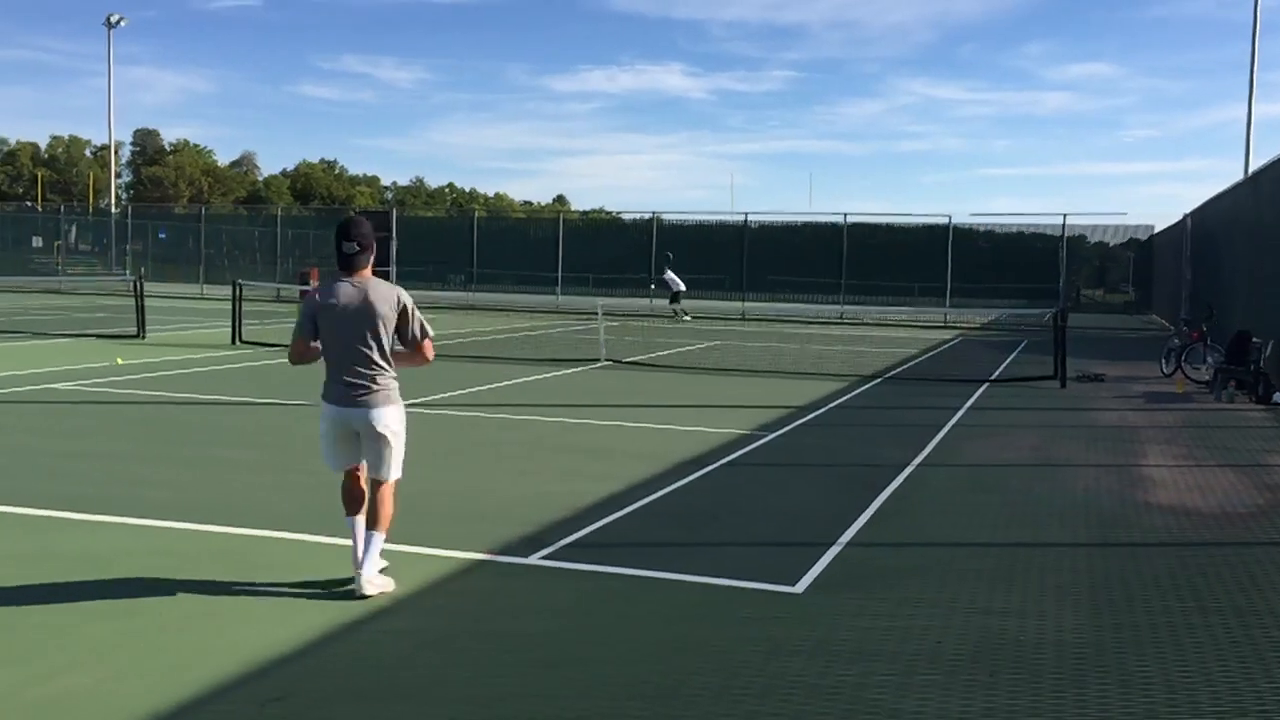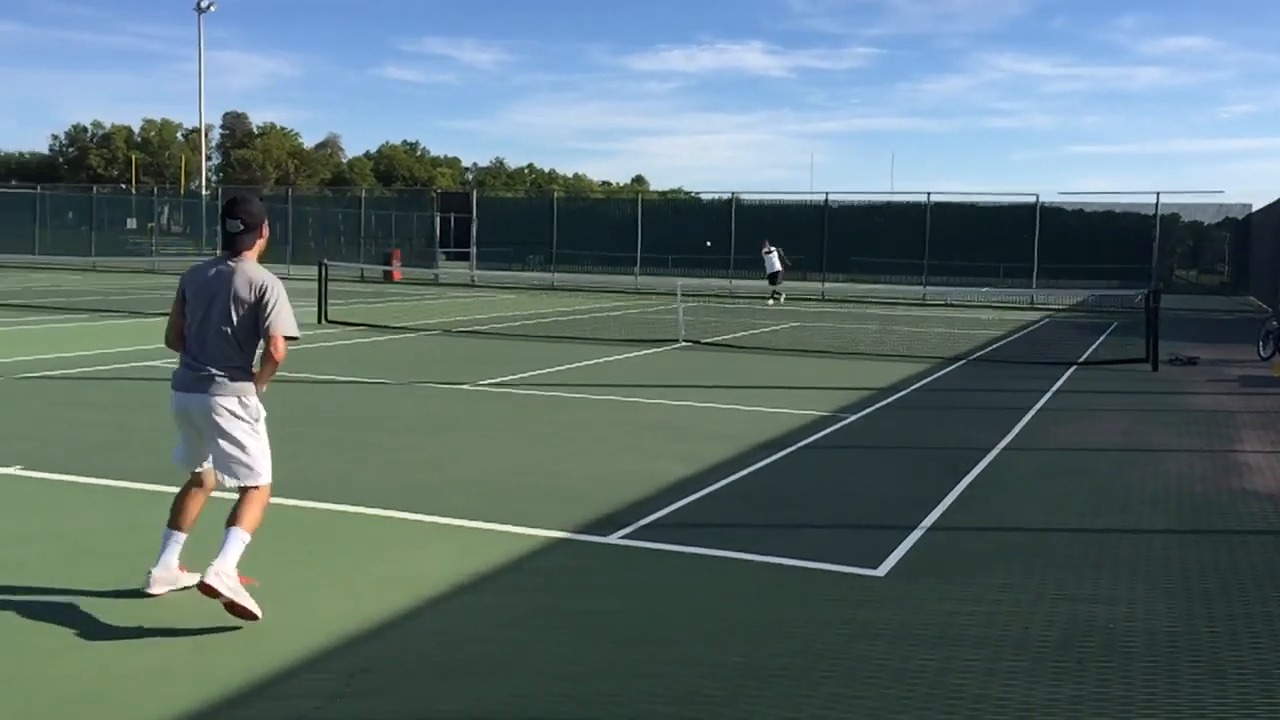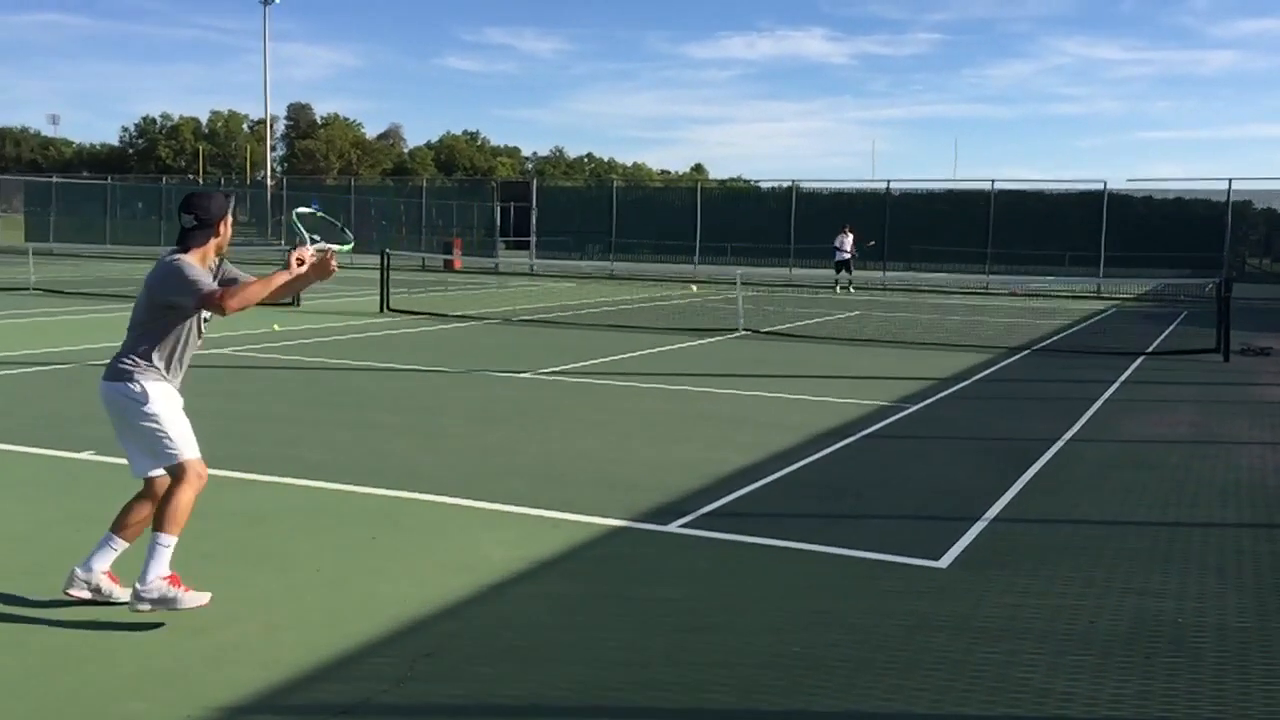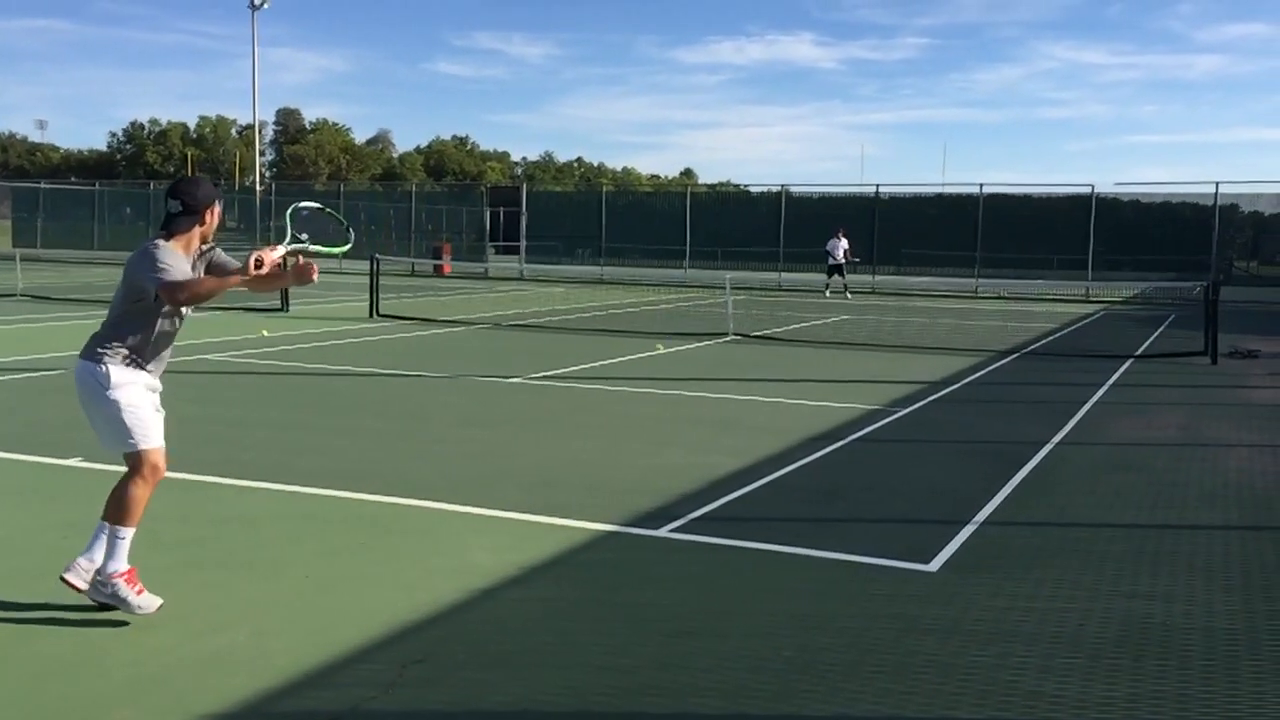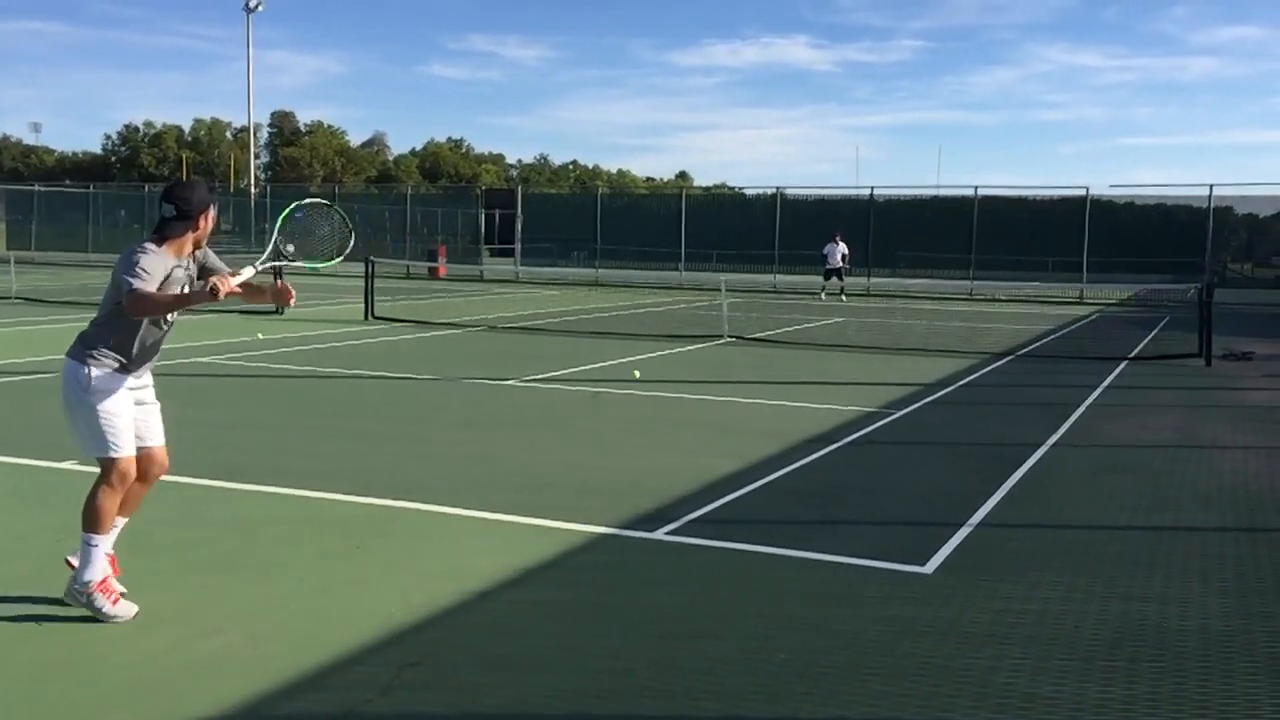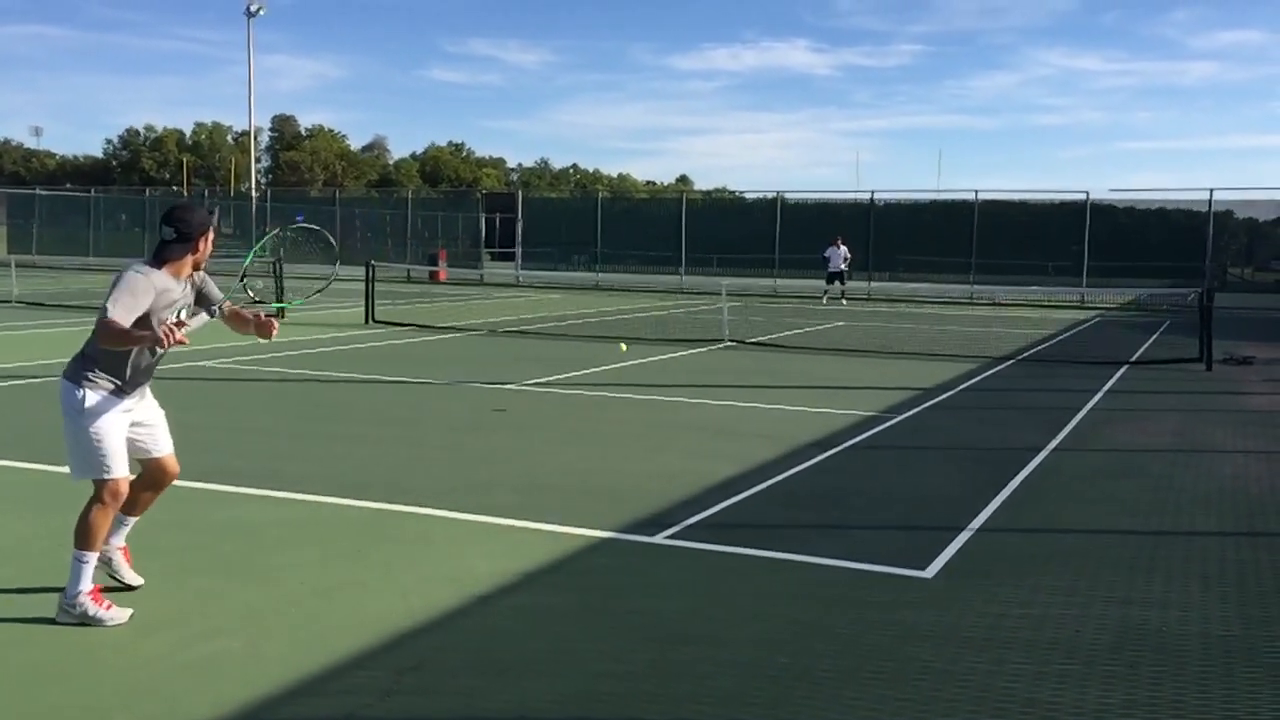
dt=0.7s
person 1, frame 1
left shoulder: (319, 298)
right shoulder: (395, 296)
left elbow: (296, 356)
right elbow: (425, 353)
left hip: (338, 406)
right hip: (382, 405)
left knee: (352, 474)
right knee: (384, 484)
left ankle: (364, 559)
right ankle: (368, 573)
person 1, frame 2
left shoulder: (194, 276)
right shoulder: (266, 284)
left elbow: (173, 337)
right elbow: (275, 351)
right wrist: (259, 380)
left hip: (184, 393)
right hip: (229, 397)
left knee: (199, 479)
right knee: (256, 490)
left ankle: (164, 570)
right ankle: (222, 574)
person 1, frame 3
left shoulder: (212, 267)
right shoulder: (177, 269)
left elbow: (262, 292)
right elbow: (227, 303)
left wrist: (311, 274)
right wrist: (285, 272)
left hip: (145, 388)
right hip: (137, 385)
left knee: (159, 490)
right knee: (191, 474)
left ankle: (90, 573)
right ankle: (153, 582)
person 1, frame 4
left shoulder: (202, 252)
right shoulder: (157, 256)
left elbow: (252, 280)
right elbow: (178, 294)
left wrist: (289, 276)
right wrist: (237, 276)
left hip: (139, 375)
right hip: (109, 370)
left knee: (147, 469)
right knee: (148, 466)
left ankle: (90, 565)
right ankle: (112, 574)
person 1, frame 5
left shoulder: (196, 256)
right shoulder: (144, 259)
left elbow: (239, 287)
right elbow: (138, 305)
left wrist: (271, 293)
right wrist: (198, 296)
left hip: (134, 375)
right hip: (95, 372)
left knee: (153, 464)
right knee: (120, 471)
left ankle: (95, 555)
right ankle: (86, 581)
person 1, frame 6
left shoulder: (195, 279)
right shoulder: (139, 279)
left elbow: (229, 314)
right elbow: (104, 332)
left wrist: (255, 323)
right wrist: (146, 336)
left hip: (134, 391)
right hip: (93, 392)
left knee: (163, 470)
right knee: (113, 490)
left ankle: (111, 546)
right ankle: (77, 597)
